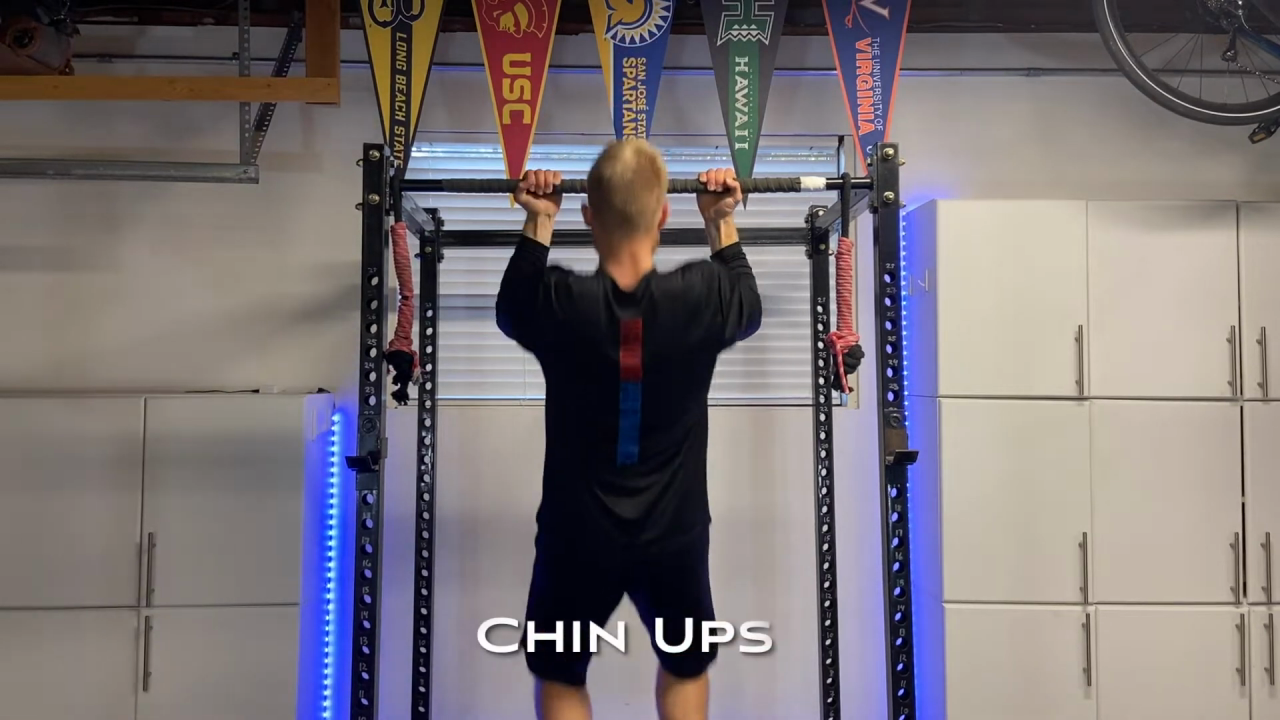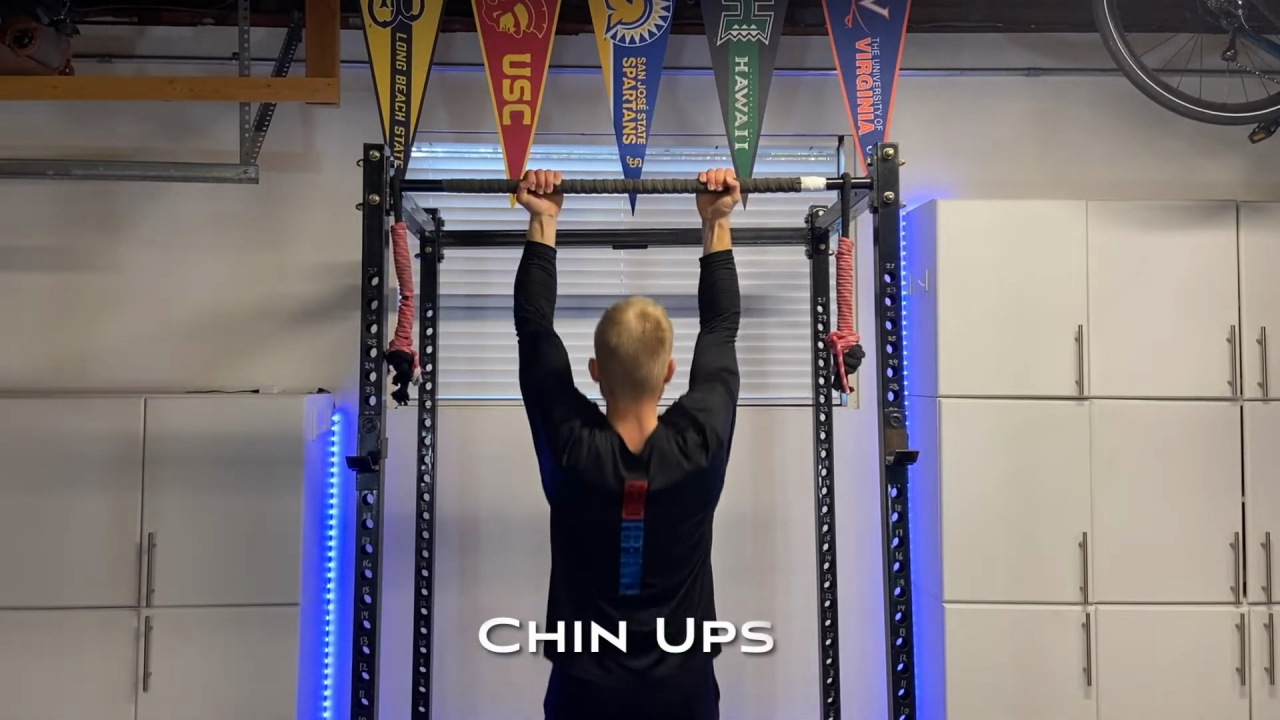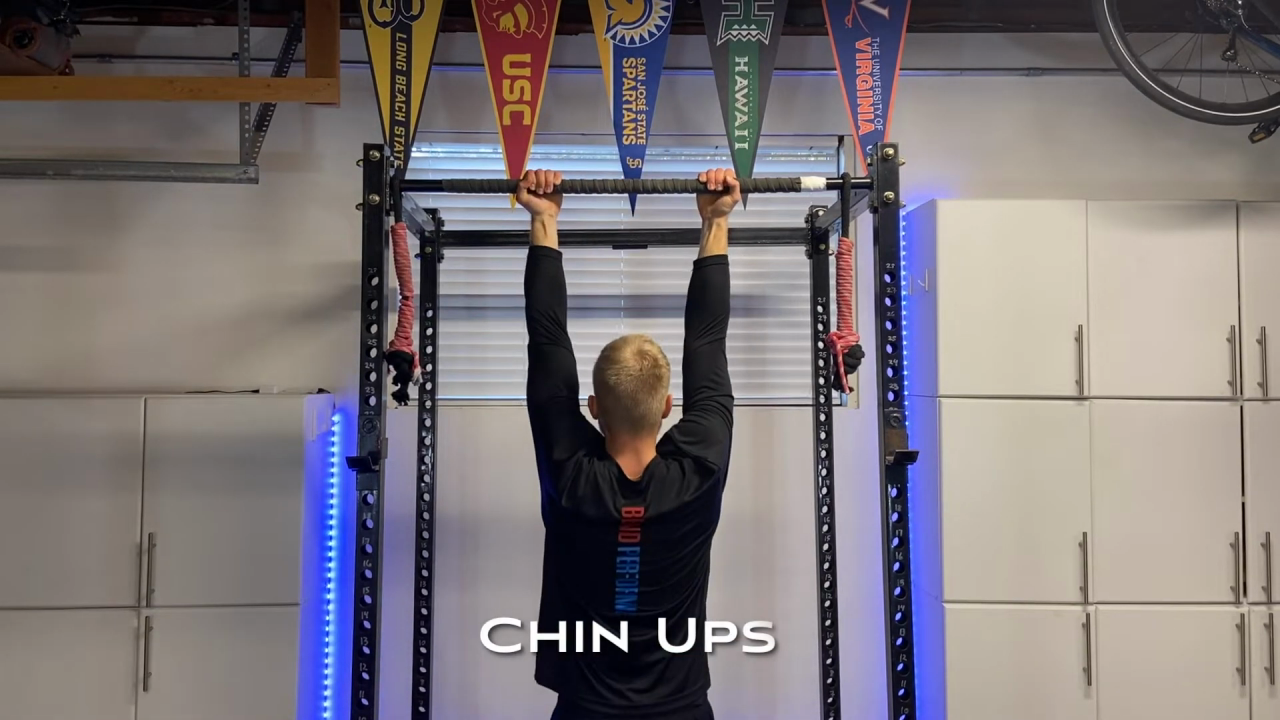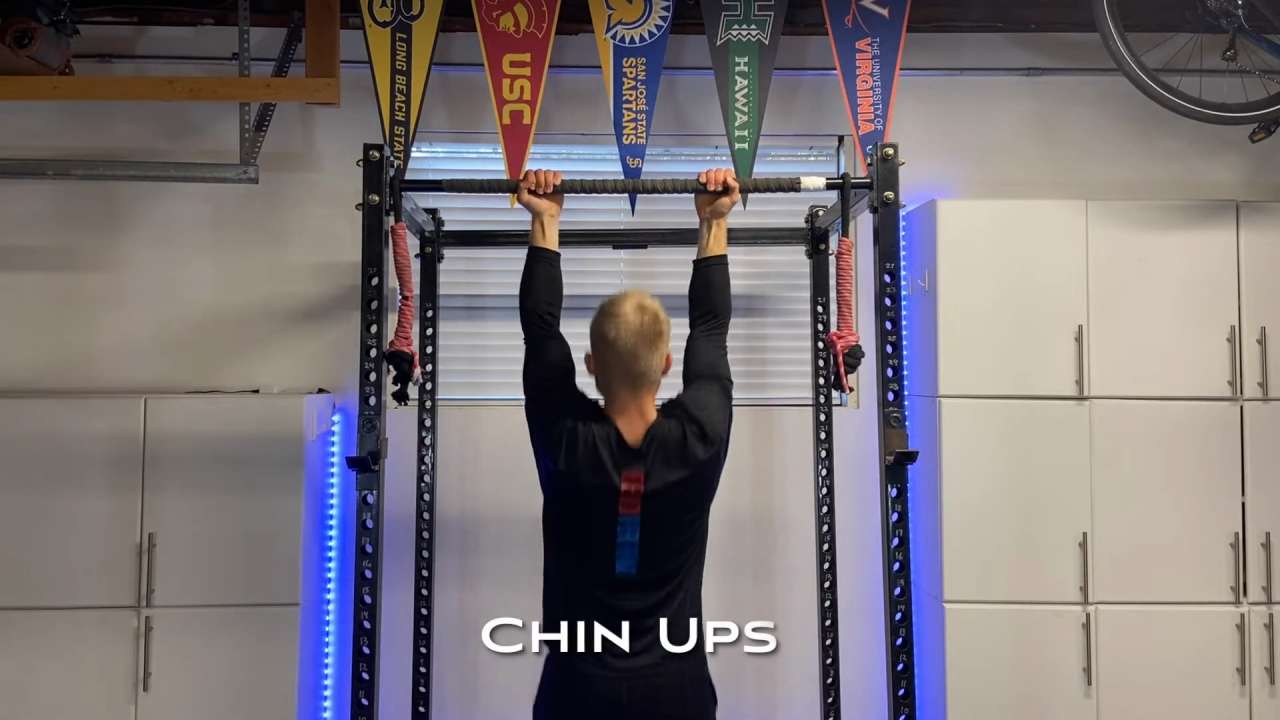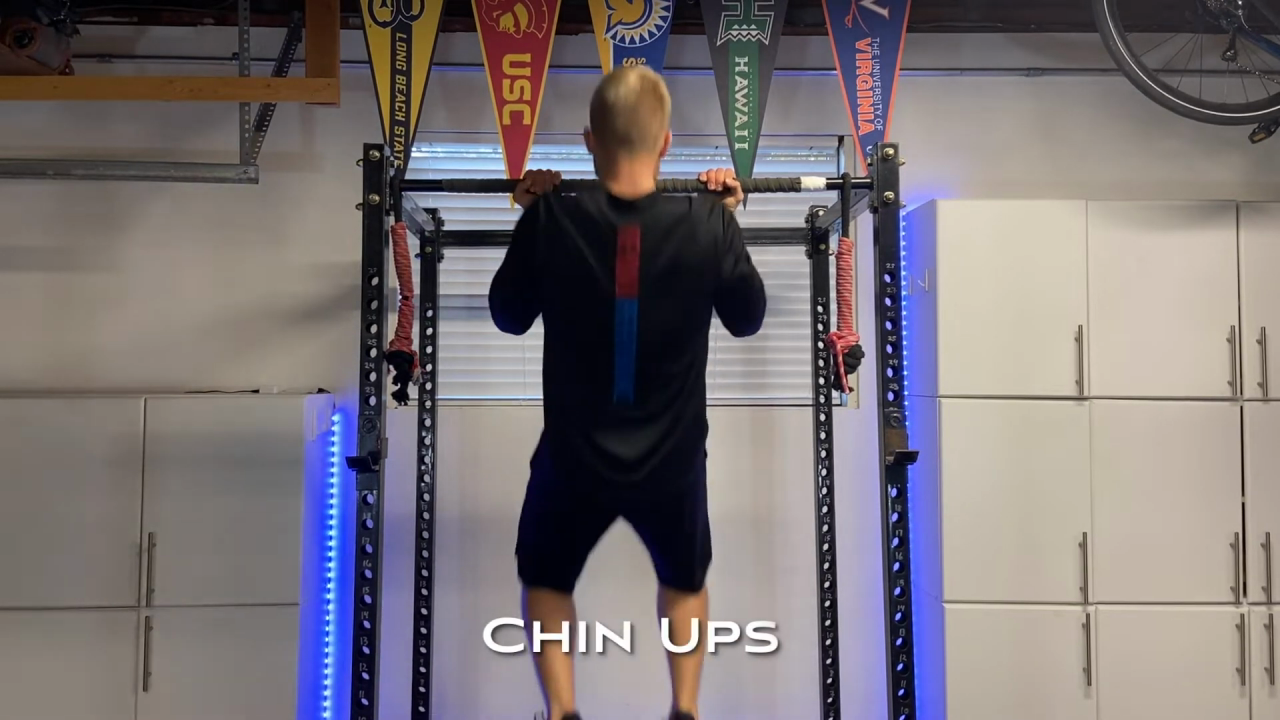
dt=0.5s
person 1, frame 1
left shoulder: (558, 302)
right shoulder: (701, 298)
left elbow: (511, 305)
right elbow: (747, 306)
left wrist: (538, 221)
right wrist: (722, 223)
left hip: (577, 538)
right hip: (672, 536)
right knee: (686, 667)
person 1, frame 2
left shoulder: (568, 449)
right shoulder: (701, 445)
left elbow: (532, 326)
right elbow: (722, 325)
left wrist: (543, 222)
right wrist: (717, 222)
person 1, frame 3
left shoulder: (569, 476)
right shoulder: (699, 474)
left elbow: (547, 336)
right elbow: (707, 335)
left wrist: (544, 222)
right wrist: (715, 223)
person 1, frame 4
left shoulder: (566, 446)
right shoulder: (699, 442)
left elbow: (541, 331)
right elbow: (710, 328)
left wrist: (544, 222)
right wrist: (714, 223)
person 1, frame 5
left shoulder: (552, 222)
right shoulder: (709, 224)
left elbow: (509, 314)
right elbow: (746, 317)
left hip: (573, 461)
right hip: (672, 460)
left knee: (545, 580)
right knee: (684, 579)
